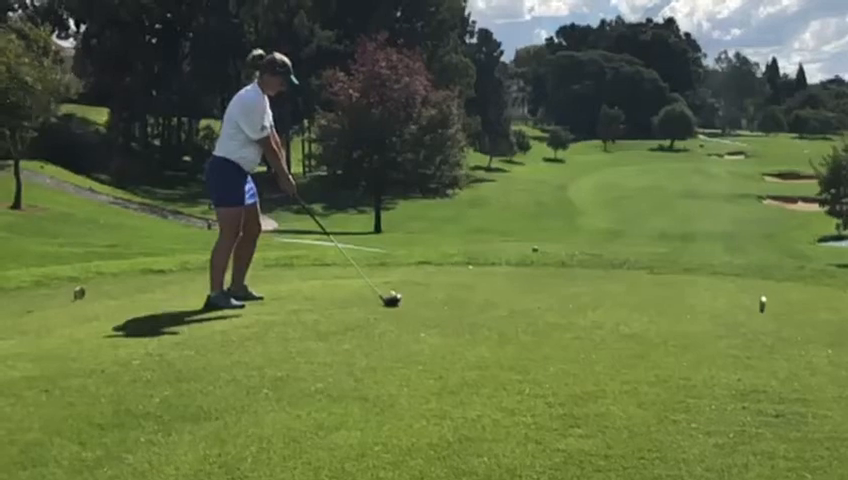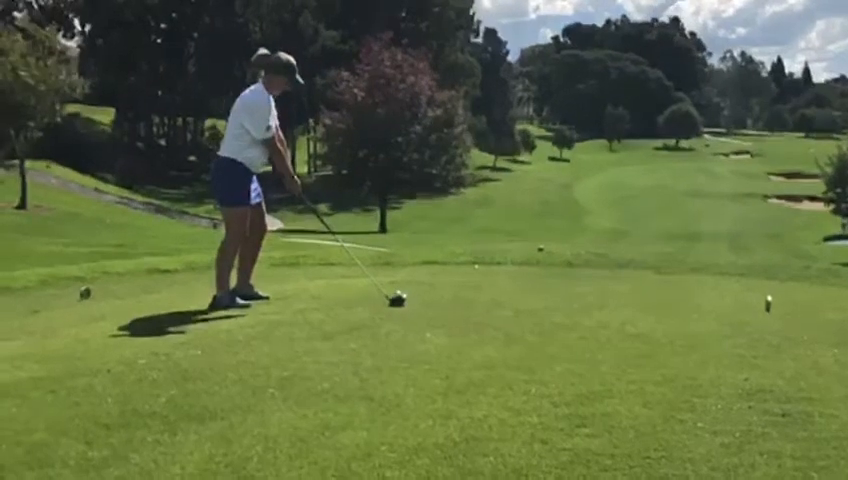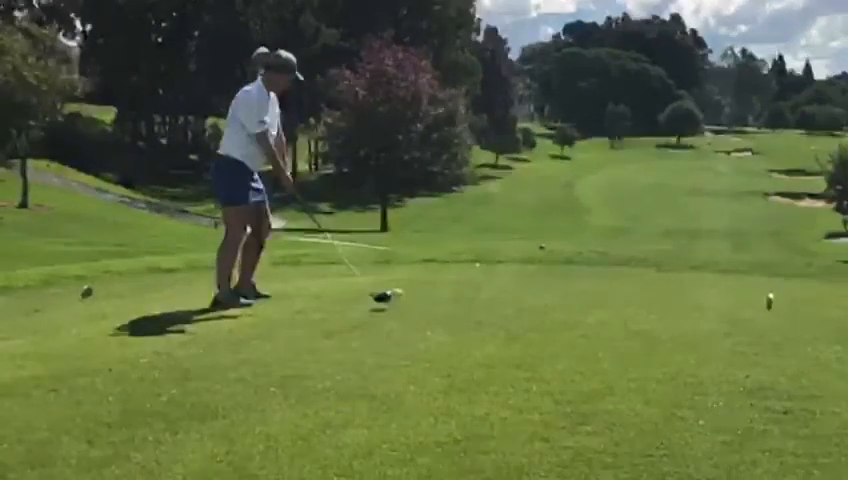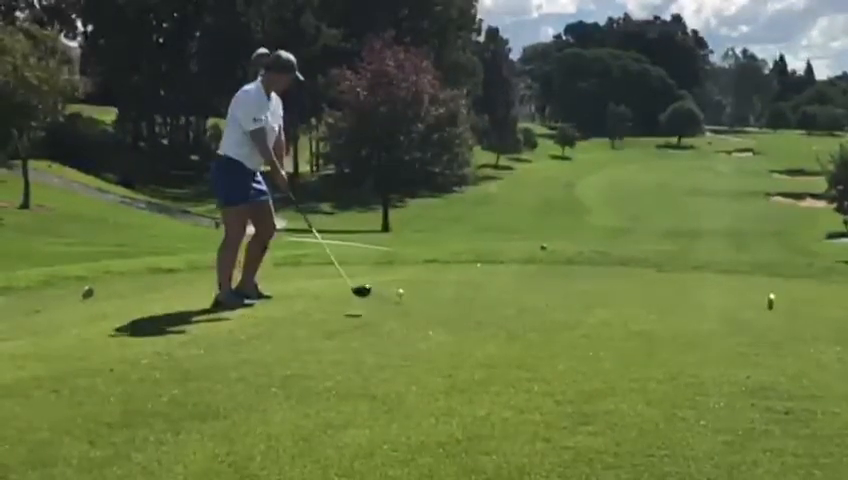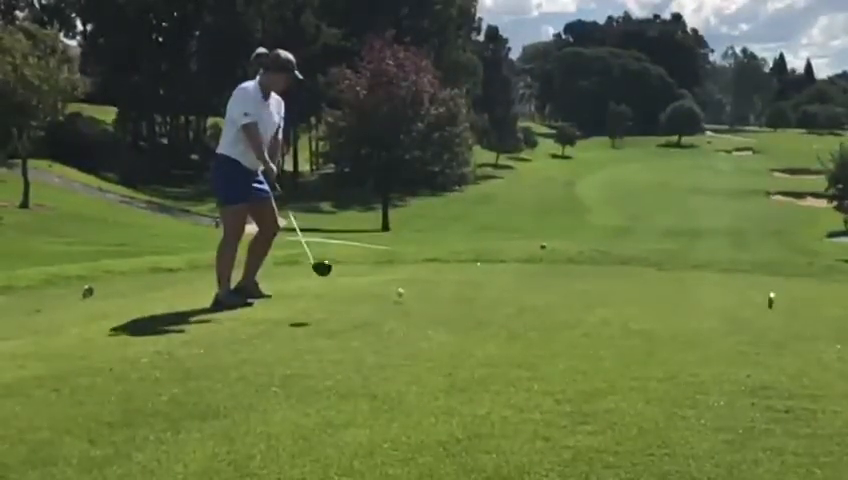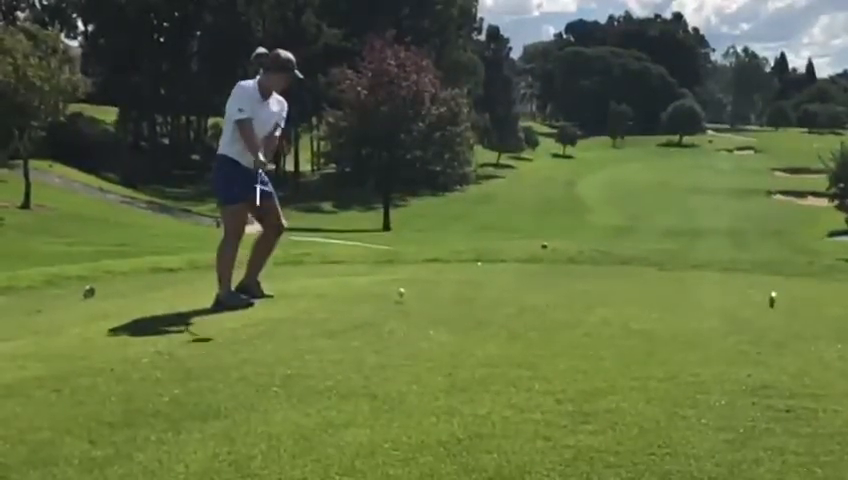
dt=0.5s
person 1, frame 1
left shoulder: (260, 99)
right shoulder: (251, 100)
left elbow: (274, 139)
right elbow: (266, 146)
left wrist: (283, 174)
right wrist: (284, 177)
left hip: (240, 172)
right hip: (226, 170)
left knee: (252, 229)
right knee: (230, 233)
left ankle: (237, 287)
right ankle: (215, 294)
person 1, frame 2
left shoulder: (266, 98)
right shoulder: (256, 100)
left elbow: (279, 139)
right elbow: (271, 145)
left wrist: (289, 173)
right wrist: (289, 177)
left hip: (245, 171)
right hip: (232, 170)
left knee: (257, 229)
right knee: (236, 234)
left ankle: (243, 286)
right ankle: (222, 294)
person 1, frame 3
left shoulder: (270, 98)
right shoulder: (252, 96)
left elbow: (278, 138)
right elbow: (264, 142)
left wrist: (284, 171)
right wrist: (282, 174)
left hip: (248, 171)
right hip: (231, 169)
left knee: (261, 229)
right knee: (236, 232)
left ankle: (244, 285)
right ankle: (223, 293)
person 1, frame 4
left shoulder: (275, 101)
right shoulder: (249, 95)
left elbow: (278, 139)
right elbow: (259, 140)
left wrist: (280, 170)
right wrist: (276, 171)
left hip: (250, 171)
right hip: (231, 169)
left knee: (266, 228)
right knee: (235, 232)
left ankle: (246, 285)
right ankle: (224, 293)
person 1, frame 5
left shoulder: (277, 102)
right shoulder: (245, 92)
left elbow: (276, 138)
right elbow: (251, 133)
left wrist: (273, 166)
right wrist: (267, 164)
left hip: (252, 171)
right hip: (230, 167)
left knee: (270, 226)
right knee: (234, 231)
left ankle: (246, 283)
right ankle: (223, 293)
person 1, frame 6
left shoulder: (280, 104)
right shoulder: (244, 90)
left elbow: (274, 135)
right elbow: (244, 128)
left wrist: (263, 160)
right wrist: (257, 155)
left hip: (255, 170)
right hip: (231, 166)
left knee: (275, 226)
right knee: (234, 231)
left ankle: (249, 282)
right ankle: (224, 293)
